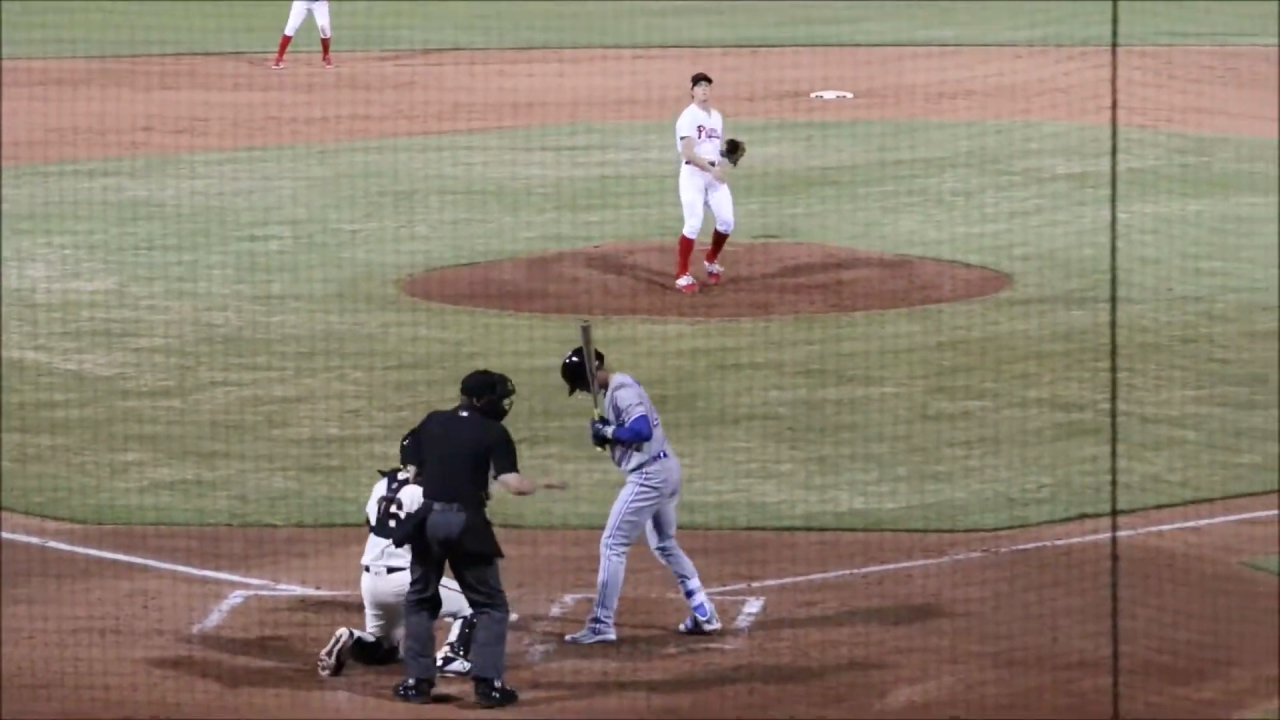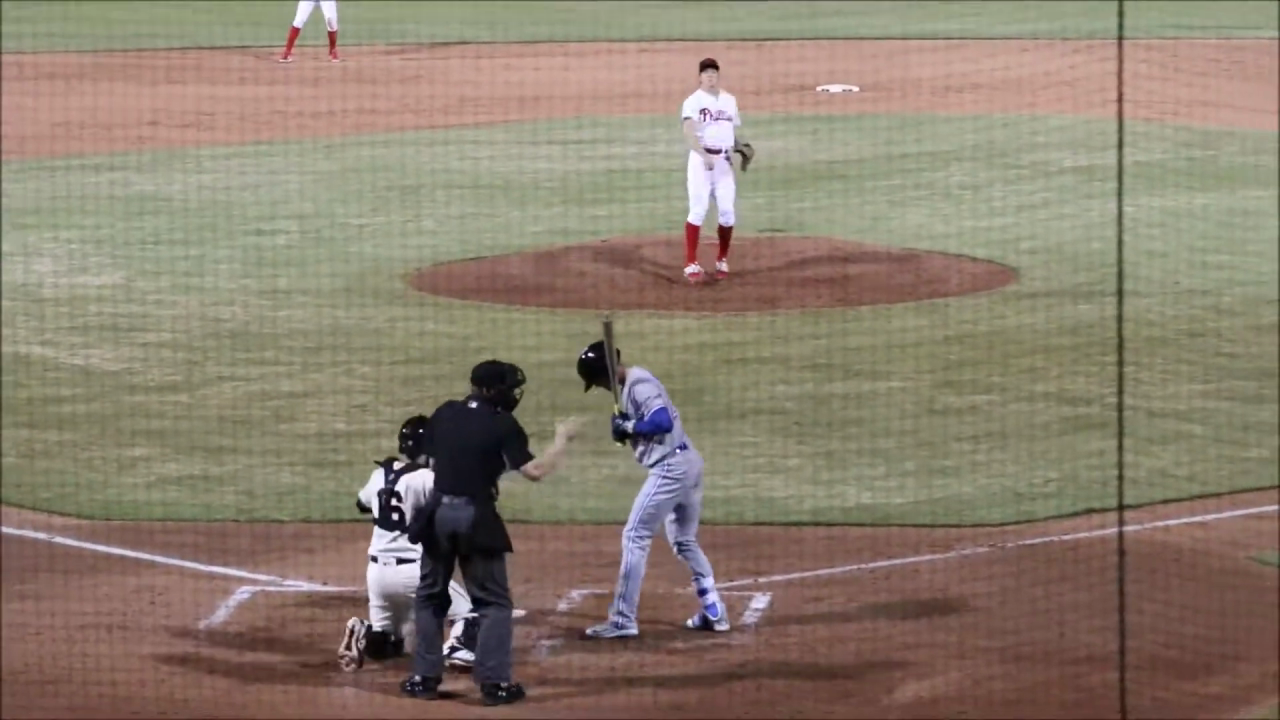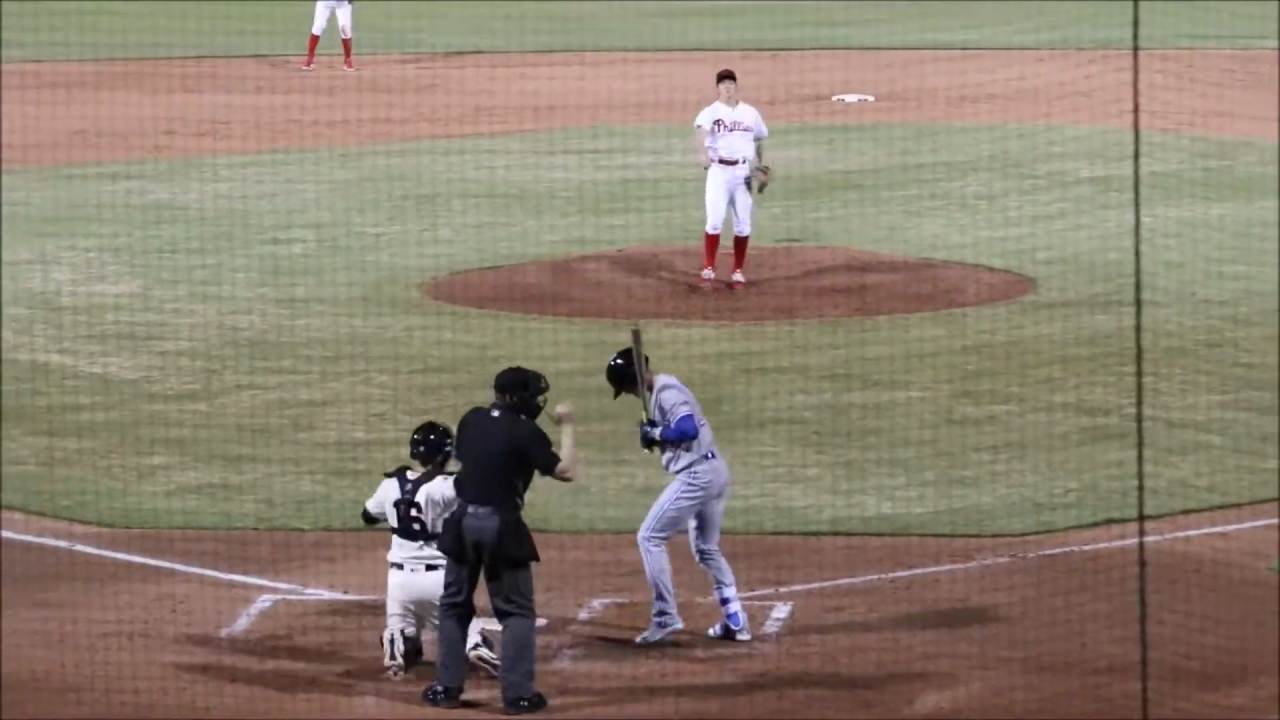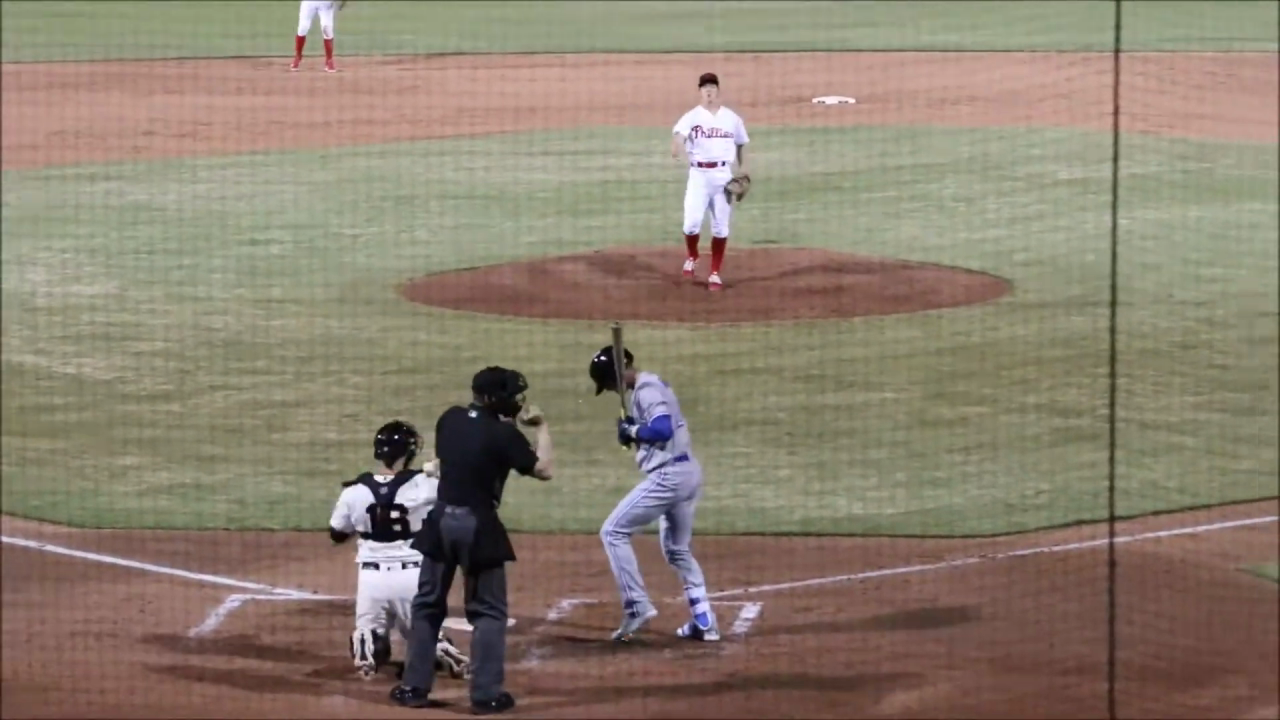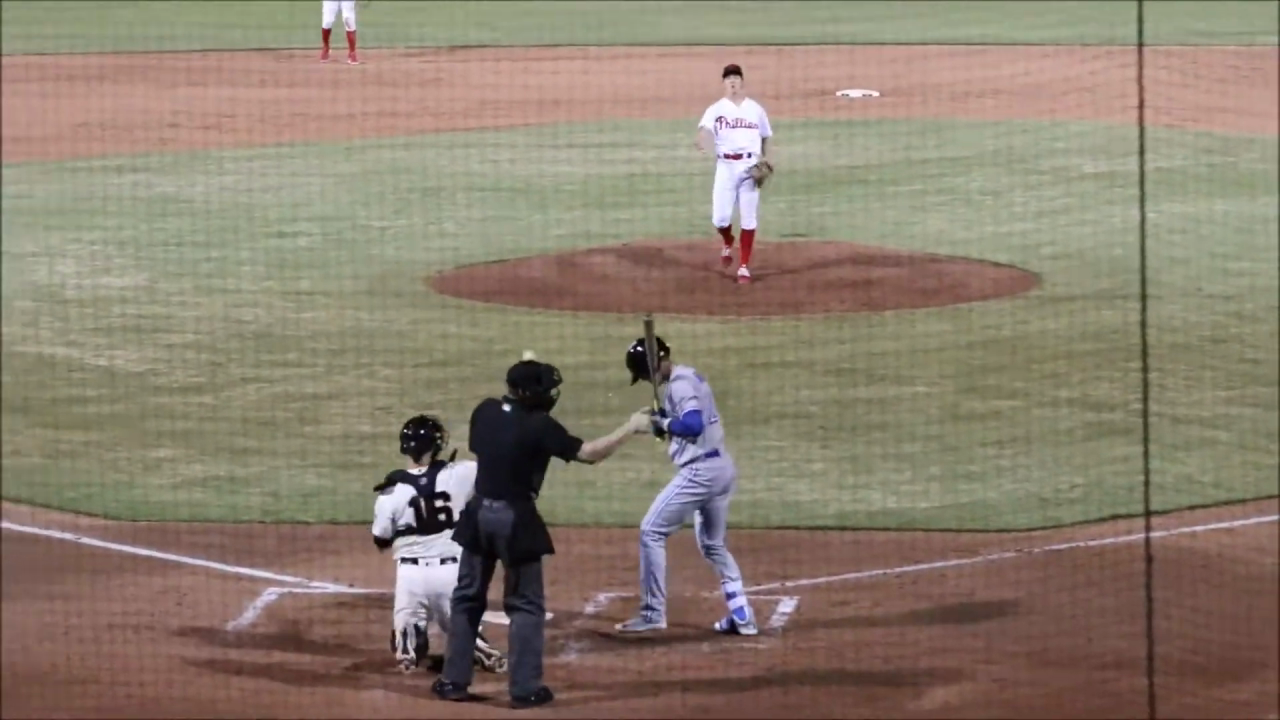
dt=0.1s
person 1, frame 1
left shoulder: (432, 422)
right shoulder: (493, 433)
left elbow: (415, 473)
right elbow: (514, 485)
right wrist: (543, 483)
left hip: (429, 519)
right hip: (467, 523)
left knee: (420, 601)
right knee: (490, 604)
left ankle: (417, 680)
right ankle: (488, 682)
person 1, frame 2
left shoulder: (445, 412)
right shoulder: (503, 424)
right elbow: (536, 471)
right wrist: (562, 438)
left hip: (438, 512)
right hip: (477, 517)
left knee: (430, 596)
right knee: (493, 602)
left ankle: (425, 677)
right ankle: (495, 682)
person 1, frame 3
left shoulder: (471, 419)
right shoulder: (527, 433)
right elbow: (565, 472)
right wrist: (566, 428)
left hip: (464, 521)
right hip: (502, 526)
left knee: (455, 606)
right knee: (517, 611)
left ankle: (447, 686)
right ankle: (518, 693)
person 1, frame 4
left shoulder: (449, 419)
right shoulder: (504, 433)
right elbow: (544, 471)
right wrist: (541, 428)
left hip: (442, 520)
right hip: (478, 526)
left knee: (427, 605)
right knee: (489, 611)
left ankle: (415, 687)
right ankle: (487, 693)
person 1, frame 5
left shoulder: (484, 410)
right shoulder: (540, 426)
right elbow: (590, 454)
right wrist: (631, 427)
left hip: (479, 514)
right hip: (516, 520)
left knee: (466, 599)
right knee: (524, 605)
left ankle: (453, 681)
right ankle: (524, 688)
person 2, frame 1
left shoulder: (621, 390)
right shoulder: (618, 387)
left elbow: (643, 430)
left wrist: (608, 432)
right wrist: (605, 433)
left hip: (649, 475)
right hip: (666, 470)
left knee: (613, 544)
right knee: (666, 546)
left ankle: (601, 625)
right ankle: (704, 614)
person 2, frame 2
left shoulder: (639, 383)
right shoulder: (636, 381)
left elbow: (662, 422)
left wrist: (627, 426)
right wrist: (623, 427)
left hip: (670, 467)
right hip: (686, 463)
left knee: (635, 537)
right knee: (685, 542)
left ankle: (623, 619)
right ankle: (714, 613)
person 2, frame 3
left shoulder: (667, 391)
right shoulder: (668, 388)
left elbow: (687, 429)
left wrist: (655, 433)
right wrist: (653, 434)
left hip: (697, 475)
right hip: (714, 472)
left knee: (650, 536)
right knee: (707, 551)
left ankle: (666, 615)
right ankle: (735, 622)
person 2, frame 4
left shoulder: (646, 389)
right shoulder: (652, 385)
left elbow: (663, 430)
left wrist: (632, 430)
right wrist: (630, 431)
left hip: (667, 475)
right hip: (688, 473)
left knee: (613, 531)
right knee: (678, 551)
left ankle: (638, 606)
right ankle: (704, 623)
person 2, frame 5
left shoulder: (681, 384)
right shoulder: (693, 379)
left elbow: (694, 425)
left wrist: (666, 422)
right wrist: (665, 423)
left hip: (702, 471)
right hip: (723, 467)
left knee: (652, 530)
right knee: (713, 546)
left ankle: (652, 611)
right ankle: (741, 617)
person 3, frame 1
left shoulder: (383, 483)
right shoulder: (425, 490)
left hip: (371, 578)
right hip: (406, 577)
left knee: (381, 650)
right knee: (473, 605)
left ankle: (352, 641)
right ankle: (450, 657)
person 3, frame 2
left shoulder: (381, 474)
right shoulder: (424, 478)
left elbow: (362, 504)
left hip: (379, 569)
right hip: (413, 570)
left knee: (384, 644)
right knee: (469, 608)
left ankle: (363, 635)
right ankle: (458, 647)
person 3, frame 3
left shoulder: (391, 484)
right shoulder: (445, 486)
left elbow: (368, 515)
left hip: (400, 577)
right hip: (438, 578)
left knee: (405, 647)
right knee: (466, 629)
left ankle: (397, 640)
right ankle: (475, 647)
person 3, frame 4
left shoulder: (355, 491)
right shoulder: (421, 485)
left elbow: (336, 535)
right wrist: (433, 472)
left hip: (372, 578)
right hip: (411, 576)
left knee: (374, 642)
left ankle: (367, 642)
right ankle: (438, 648)
person 3, frame 5
left shoulder: (391, 490)
right shoulder: (457, 473)
left elbow: (381, 543)
left hip: (411, 573)
right hip: (451, 572)
left knee: (403, 639)
left ankle: (411, 636)
right ankle: (472, 645)
person 4, frame 1
left shoulder: (716, 116)
right shoulder: (688, 116)
right elbow: (688, 153)
left wrist: (726, 160)
right wrist: (712, 168)
left hip: (715, 175)
right hip: (692, 175)
left knee: (726, 221)
right knee: (693, 224)
left ankle: (712, 261)
right ankle: (683, 275)
person 4, frame 2
left shoulder: (730, 100)
right shoulder: (693, 101)
left elbow: (735, 128)
right elbow: (688, 131)
right wrist: (703, 153)
left hip: (724, 162)
right hip: (700, 161)
left knee: (727, 213)
right knee: (698, 211)
left ankle: (722, 260)
right ankle: (691, 263)
person 4, frame 3
left shoulder: (751, 113)
right shoulder: (709, 112)
left elbow: (760, 139)
right elbow: (699, 134)
left wrist: (762, 165)
right wrist: (703, 154)
left hip: (743, 173)
right hip: (718, 172)
left knee: (743, 225)
right knee: (714, 221)
left ankle: (738, 272)
right ankle: (708, 267)
person 4, frame 4
left shoulder: (733, 118)
right shoulder: (690, 118)
left elbow: (740, 146)
right elbow: (677, 141)
left wrist: (742, 172)
right wrist: (678, 152)
left hip: (723, 176)
right hip: (699, 175)
left knee: (720, 226)
right knee: (692, 223)
left ankle: (715, 274)
right ankle: (692, 257)
person 4, frame 5
left shoulder: (756, 109)
right shoulder: (715, 110)
left elbow: (765, 139)
right elbow: (703, 135)
left wrist: (765, 163)
right wrist: (702, 143)
left hip: (749, 169)
right hip: (725, 167)
left knee: (748, 217)
right knee: (720, 218)
left ankle: (744, 267)
right ankle: (728, 243)
